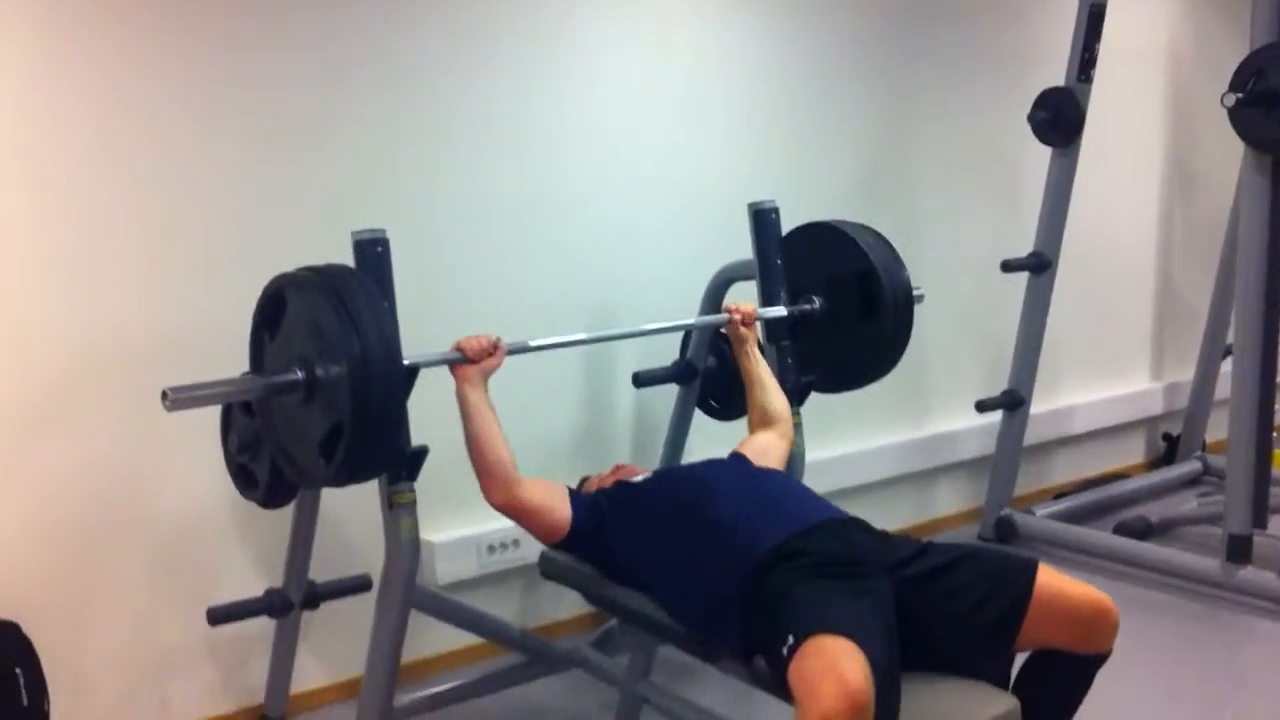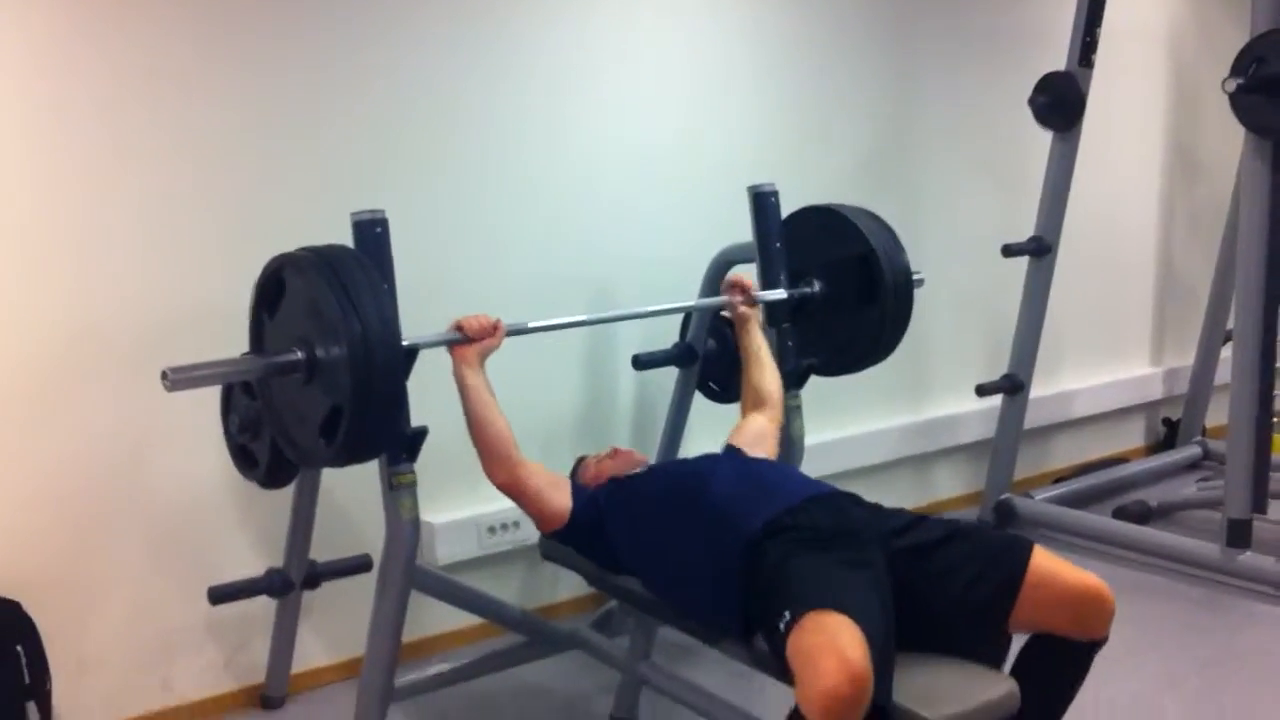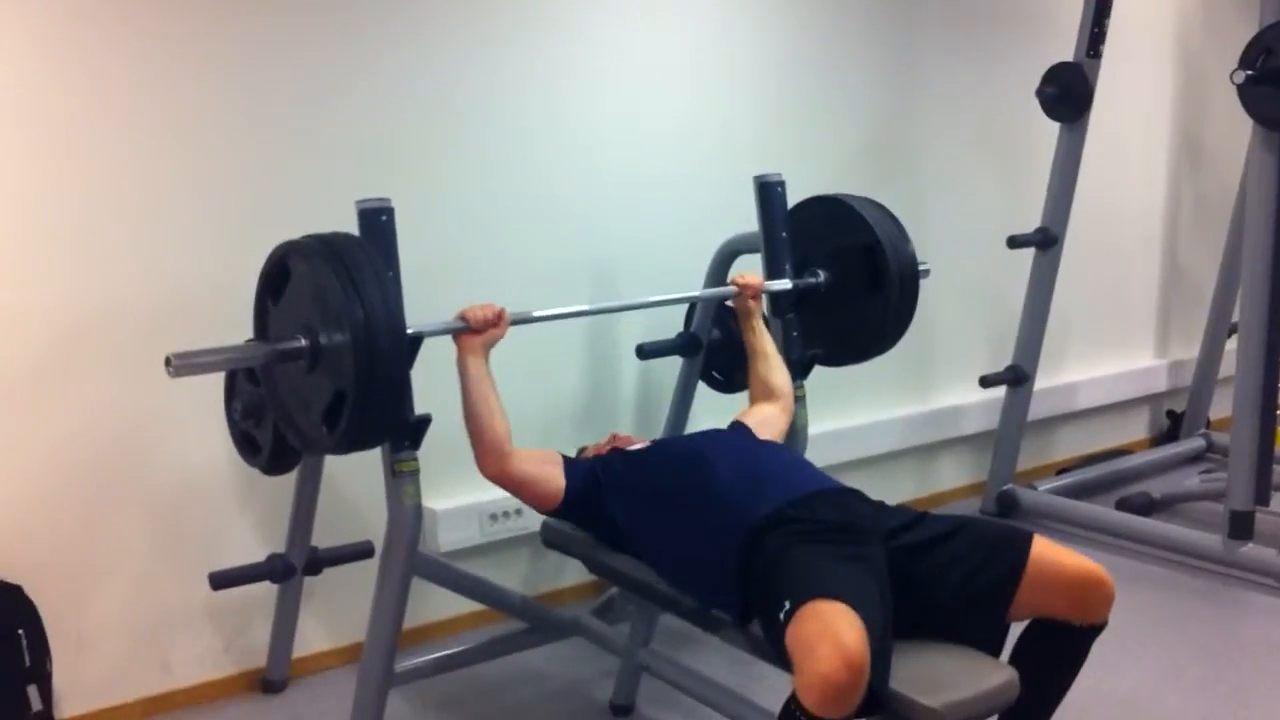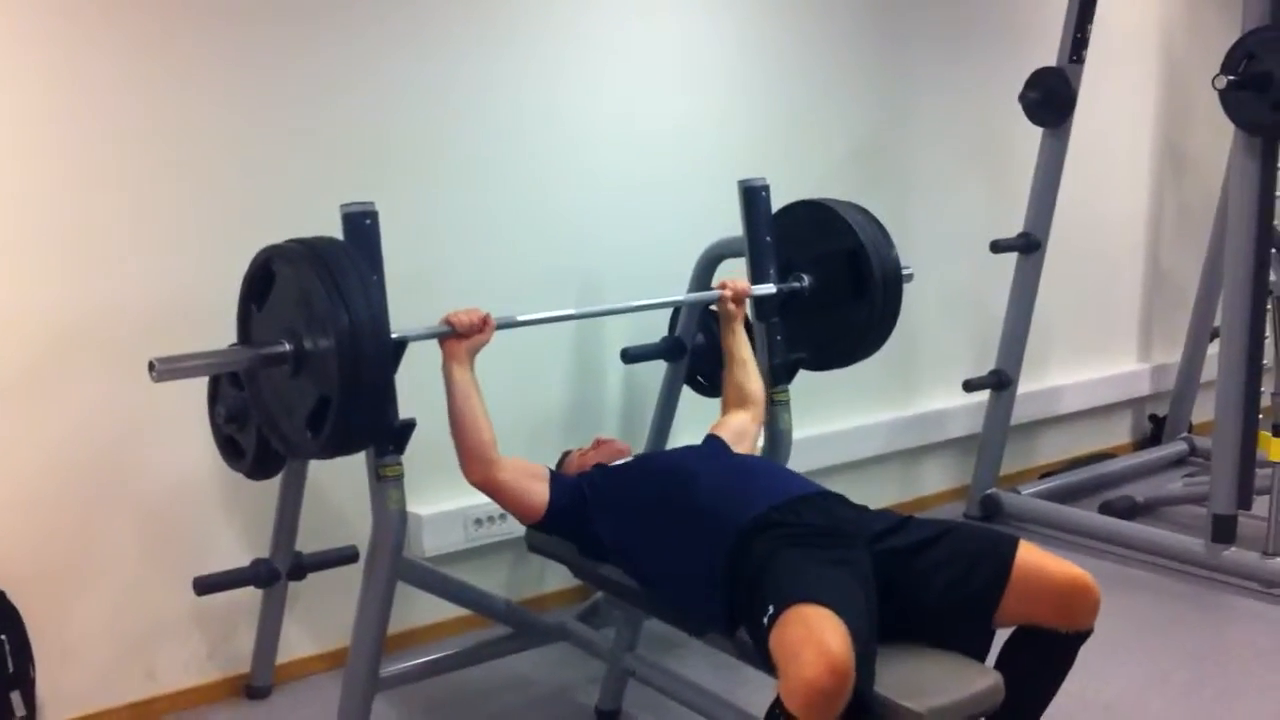
dt=0.4s
person 1, frame 1
left shoulder: (726, 476)
right shoulder: (602, 518)
left elbow: (776, 430)
right elbow: (508, 490)
left wrist: (744, 345)
right wrist: (472, 384)
left hip: (867, 548)
right hip: (784, 580)
left knee: (1091, 618)
person 1, frame 2
left shoulder: (715, 467)
right shoulder: (601, 513)
left elbow: (765, 413)
right elbow: (510, 473)
left wrist: (747, 325)
right wrist: (469, 366)
left hip: (865, 526)
right hip: (782, 557)
left knee: (1087, 603)
person 1, frame 3
left shoulder: (722, 450)
right shoulder: (600, 485)
left elbow: (776, 402)
right elbow: (501, 461)
left wrist: (752, 318)
right wrist: (474, 353)
left hip: (862, 519)
right hip: (782, 547)
left knee: (1086, 589)
person 1, frame 4
left shoulder: (698, 459)
right shoulder: (583, 496)
left elbow: (746, 408)
right elbow: (486, 469)
left wrist: (731, 323)
right wrist: (459, 360)
left hip: (848, 523)
right hip: (767, 551)
left knee: (1073, 596)
